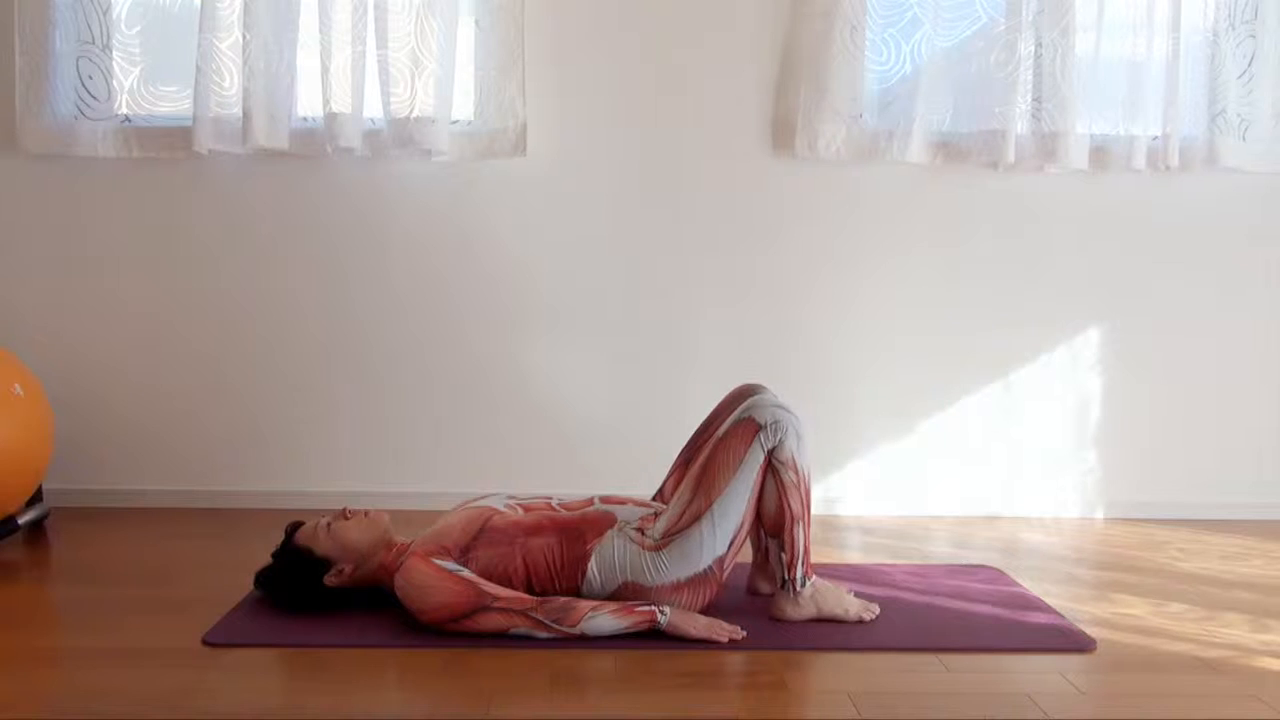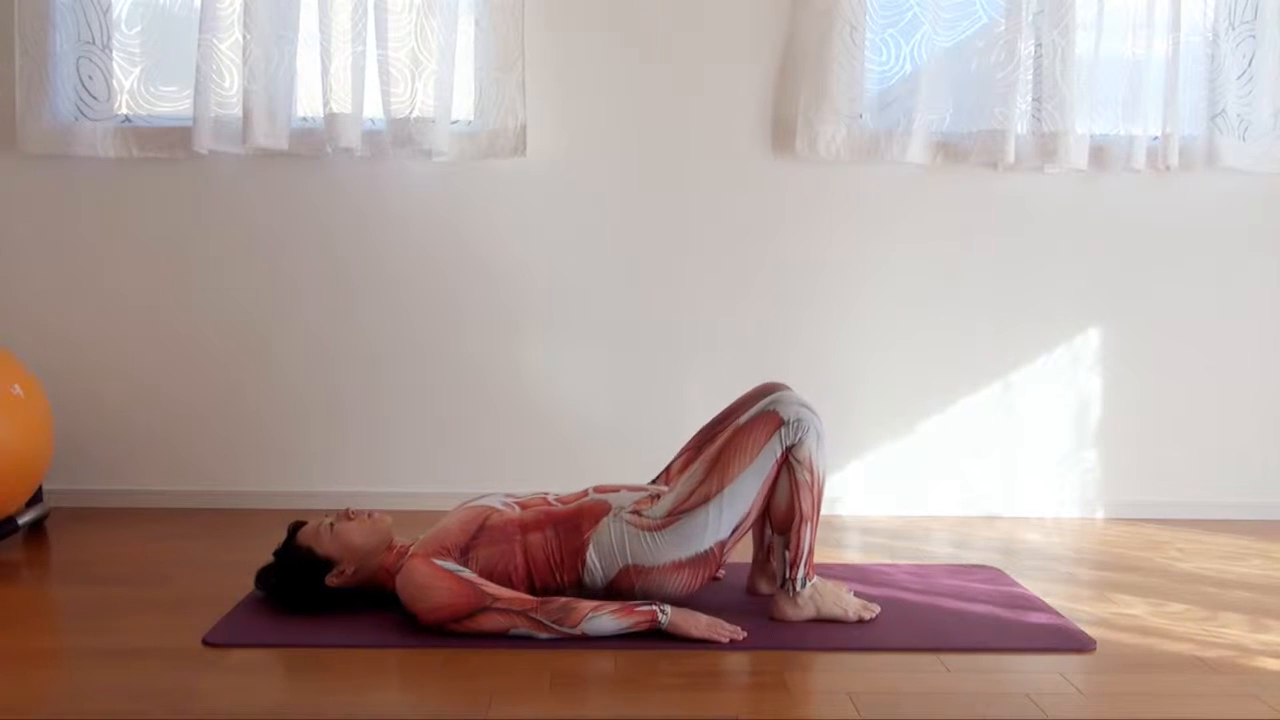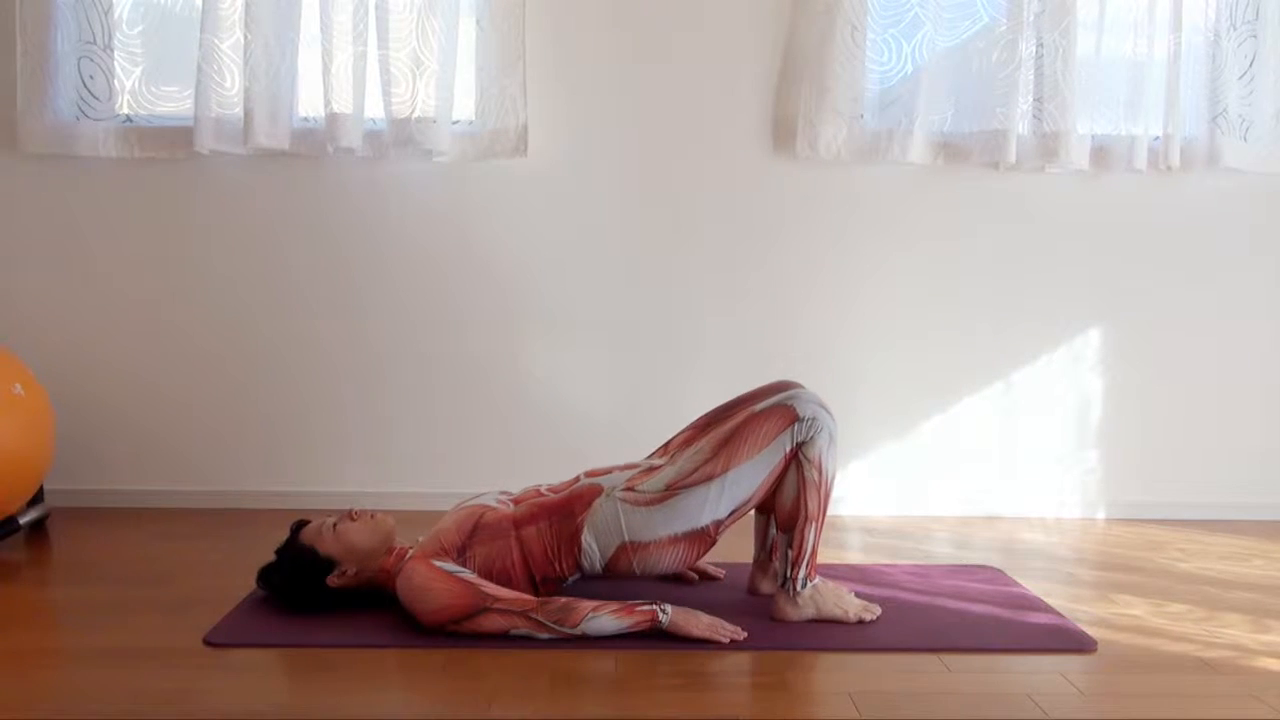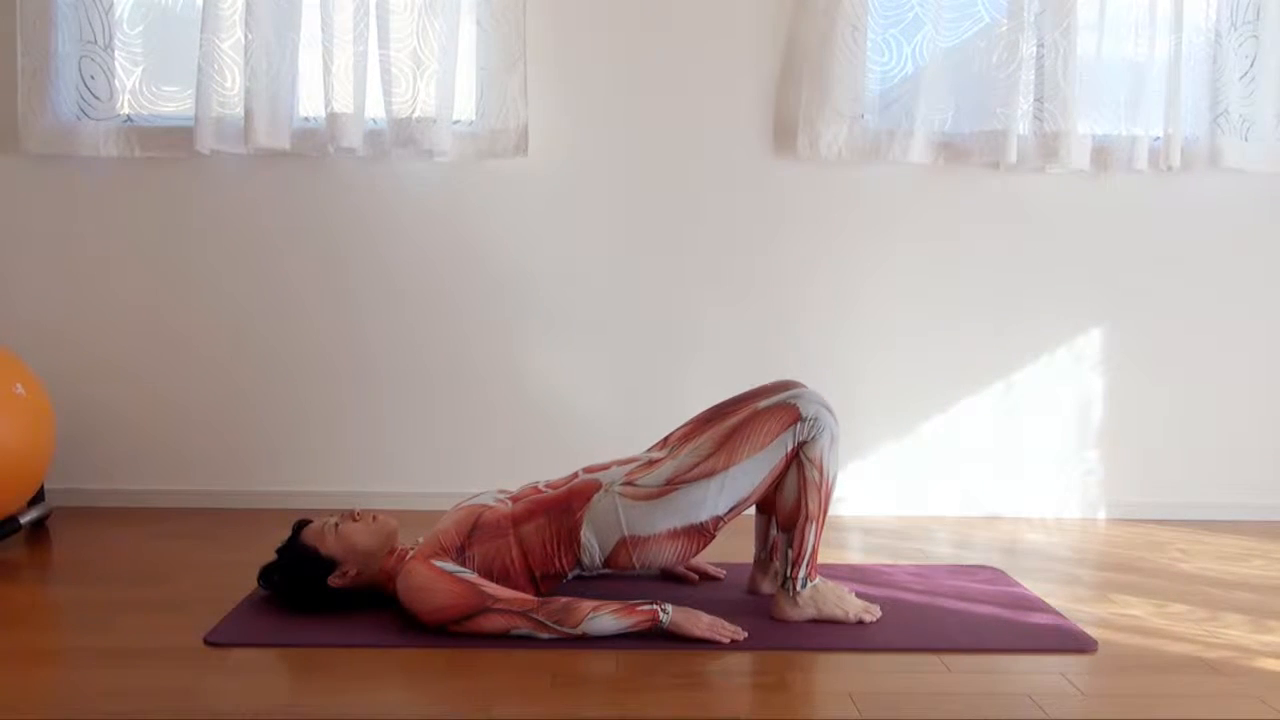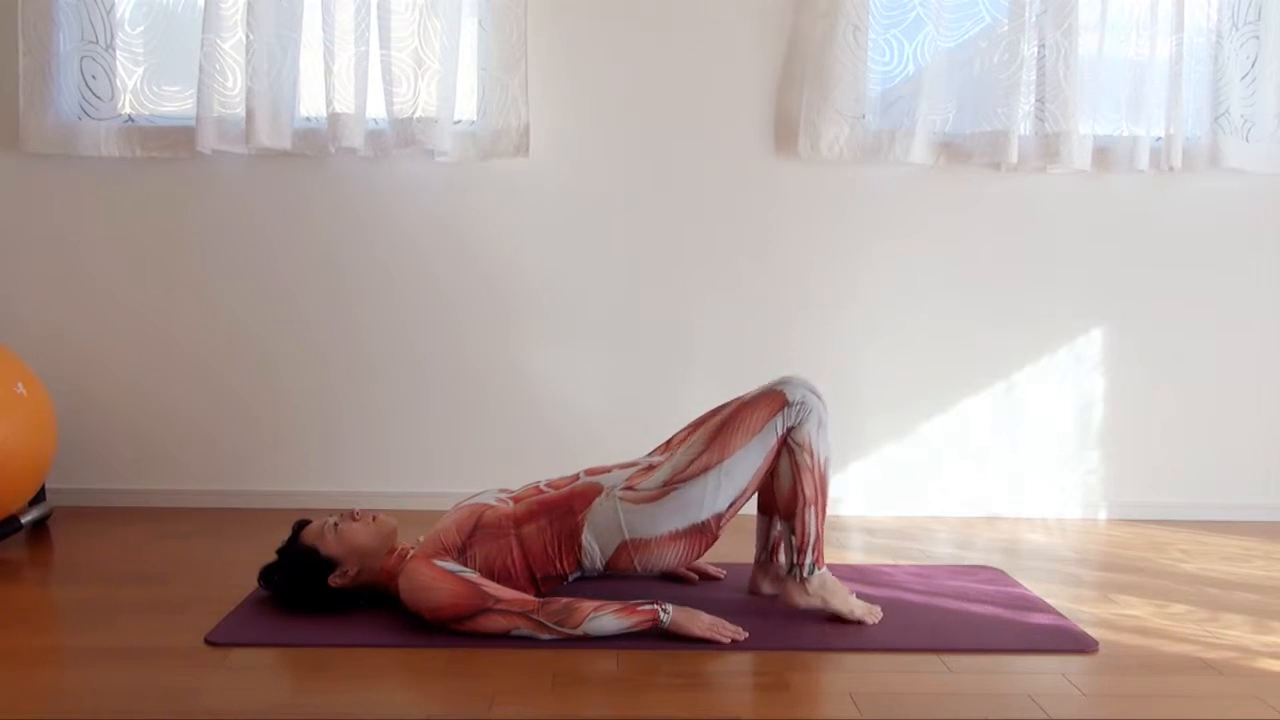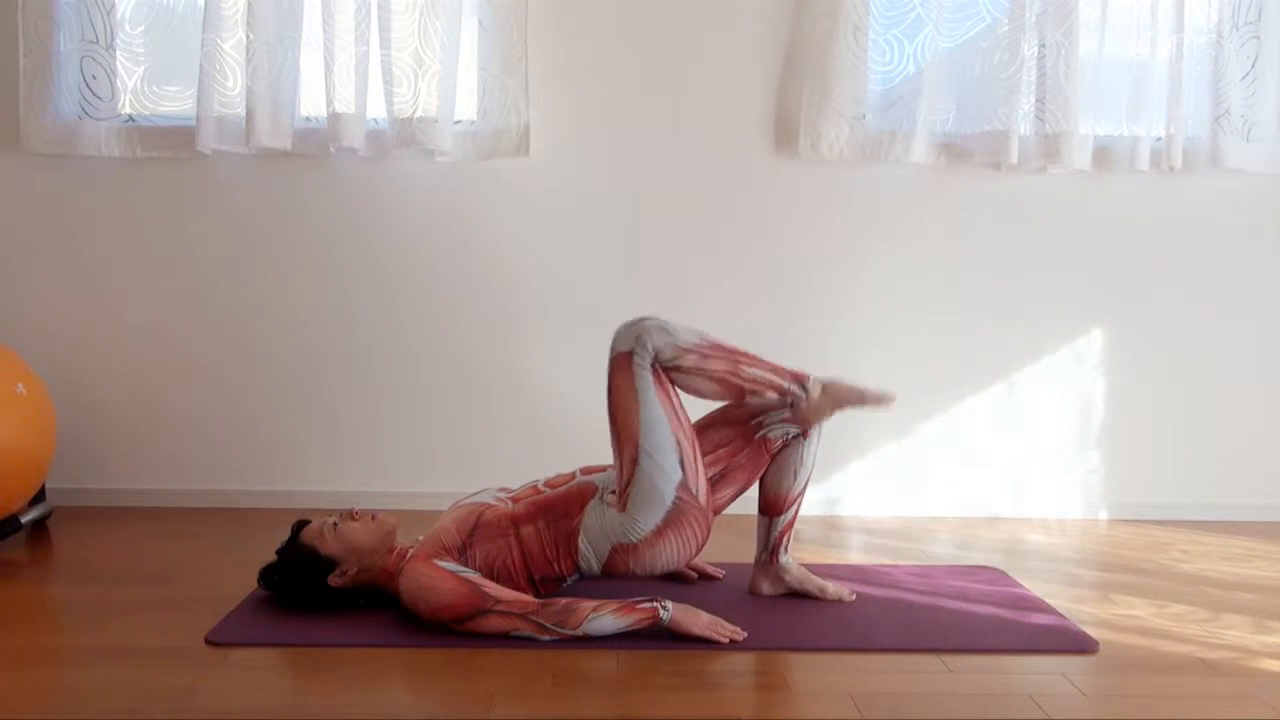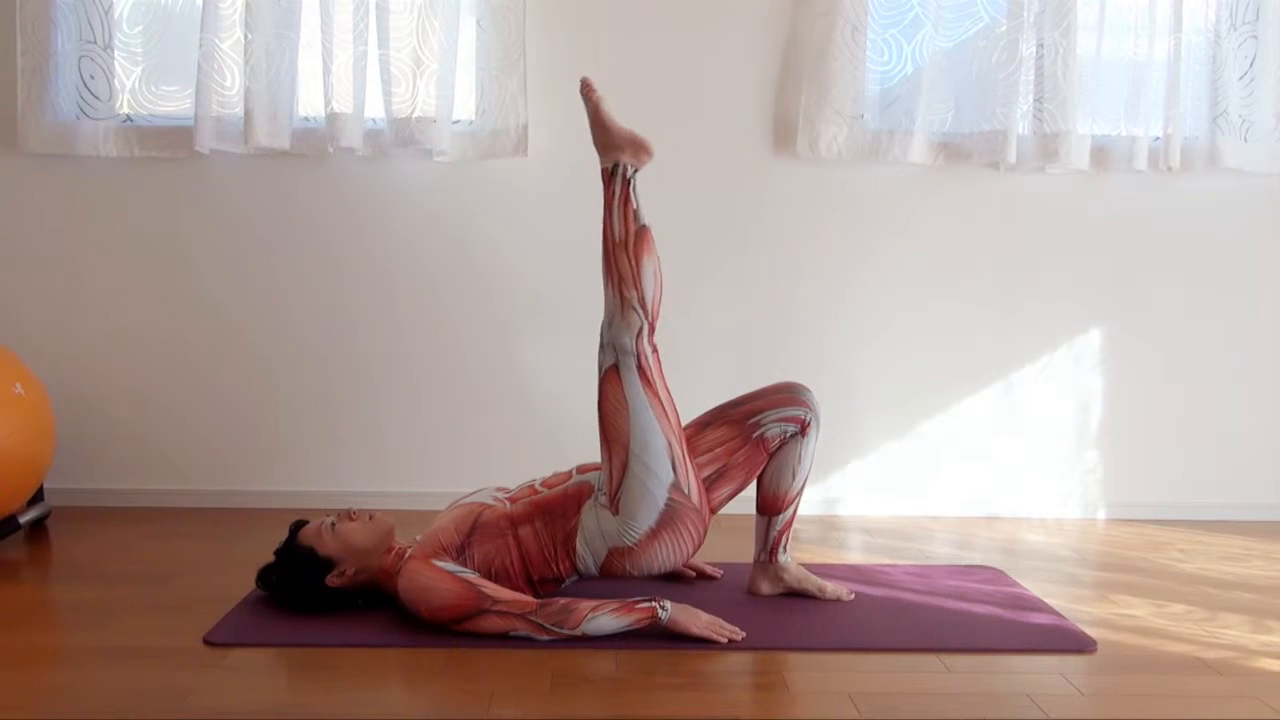
dt=0.5s
person 1, frame 1
left shoulder: (426, 554)
right shoulder: (419, 585)
right elbow: (541, 617)
left wrist: (650, 514)
right wrist: (665, 615)
left hip: (638, 529)
right hip: (657, 568)
left knee: (751, 400)
right knee: (769, 417)
left ankle: (770, 570)
right ankle: (796, 592)
person 1, frame 2
left shoulder: (423, 555)
right shoulder: (420, 586)
right elbow: (543, 617)
right wrist: (666, 616)
left hip: (636, 516)
right hip: (648, 549)
left knee: (772, 400)
right knee: (792, 415)
left ankle: (771, 572)
right ankle: (797, 593)
person 1, frame 3
left shoulder: (423, 559)
right shoulder: (419, 588)
right elbow: (541, 618)
right wrist: (666, 616)
left hip: (625, 496)
right hip: (633, 527)
left knee: (786, 400)
right knee: (805, 415)
left ankle: (771, 570)
right ankle: (799, 594)
person 1, frame 4
left shoulder: (424, 557)
right shoulder: (419, 587)
right elbow: (542, 617)
right wrist: (666, 615)
left hip: (620, 494)
right hip: (628, 522)
left knee: (789, 399)
right knee: (810, 416)
left ankle: (772, 570)
right ankle: (799, 593)
person 1, frame 5
left shoulder: (428, 555)
right shoulder: (420, 585)
right elbow: (542, 618)
right wrist: (668, 615)
left hip: (626, 496)
right hip: (631, 527)
left knee: (787, 404)
right knee: (796, 401)
left ankle: (772, 568)
right ankle: (807, 579)
person 1, frame 6
left shoulder: (435, 545)
right shoulder: (422, 582)
right elbow: (542, 621)
left wrist: (675, 544)
right wrist: (664, 611)
left hip: (648, 513)
right hip: (641, 526)
left knee: (792, 416)
right knee: (641, 338)
left ankle: (773, 566)
right ankle: (807, 389)
person 1, frame 7
left shoulder: (423, 558)
right shoulder: (418, 586)
right elbow: (538, 618)
right wrist: (664, 612)
left hip: (648, 513)
right hip: (630, 533)
right knee: (623, 342)
left ankle: (773, 567)
